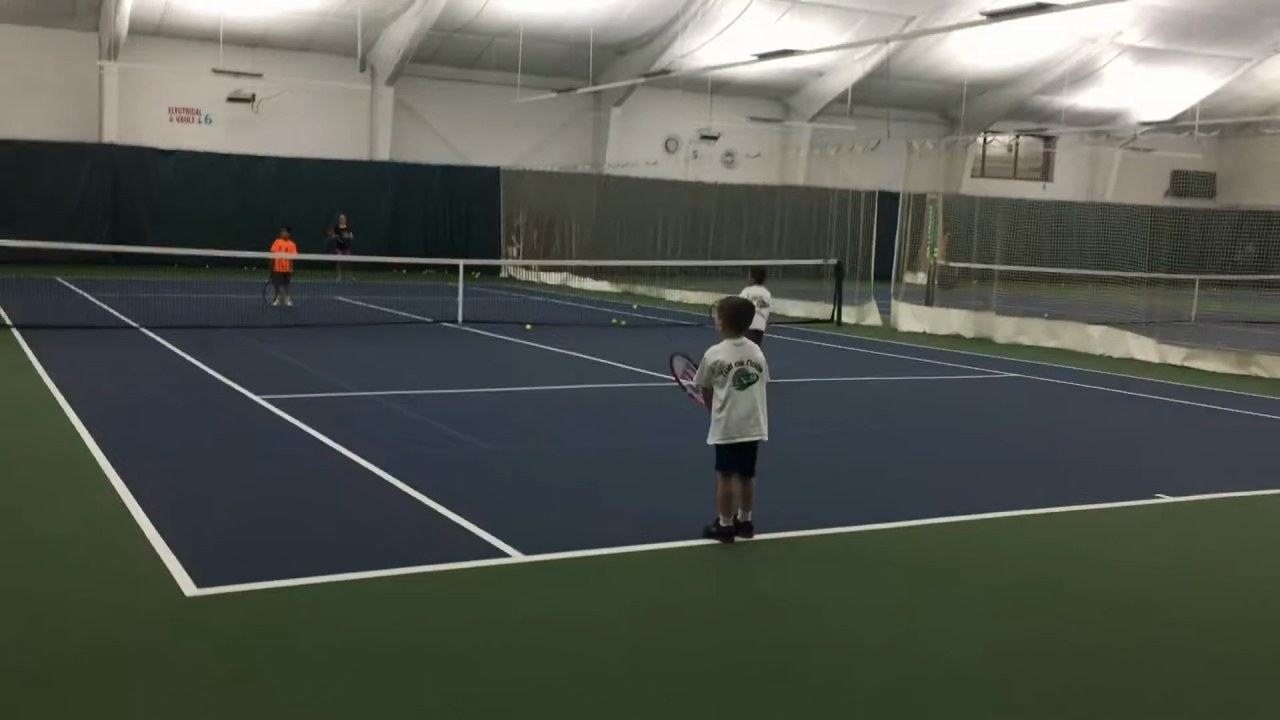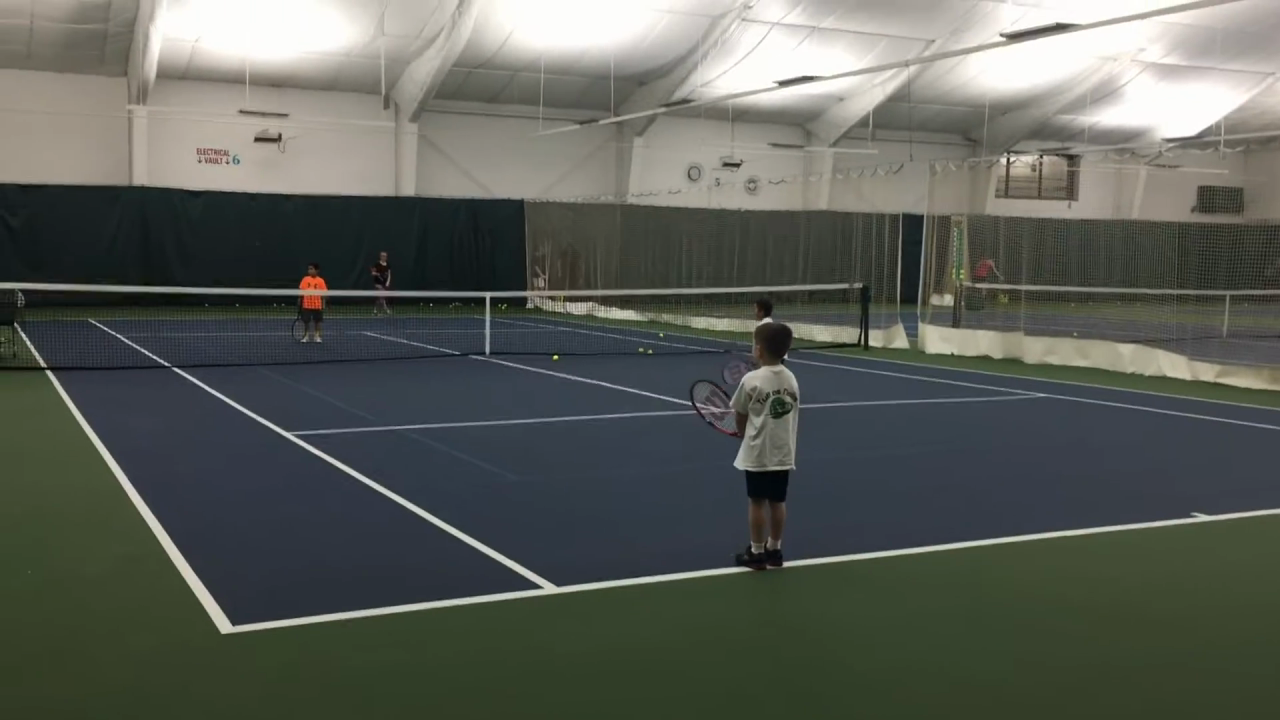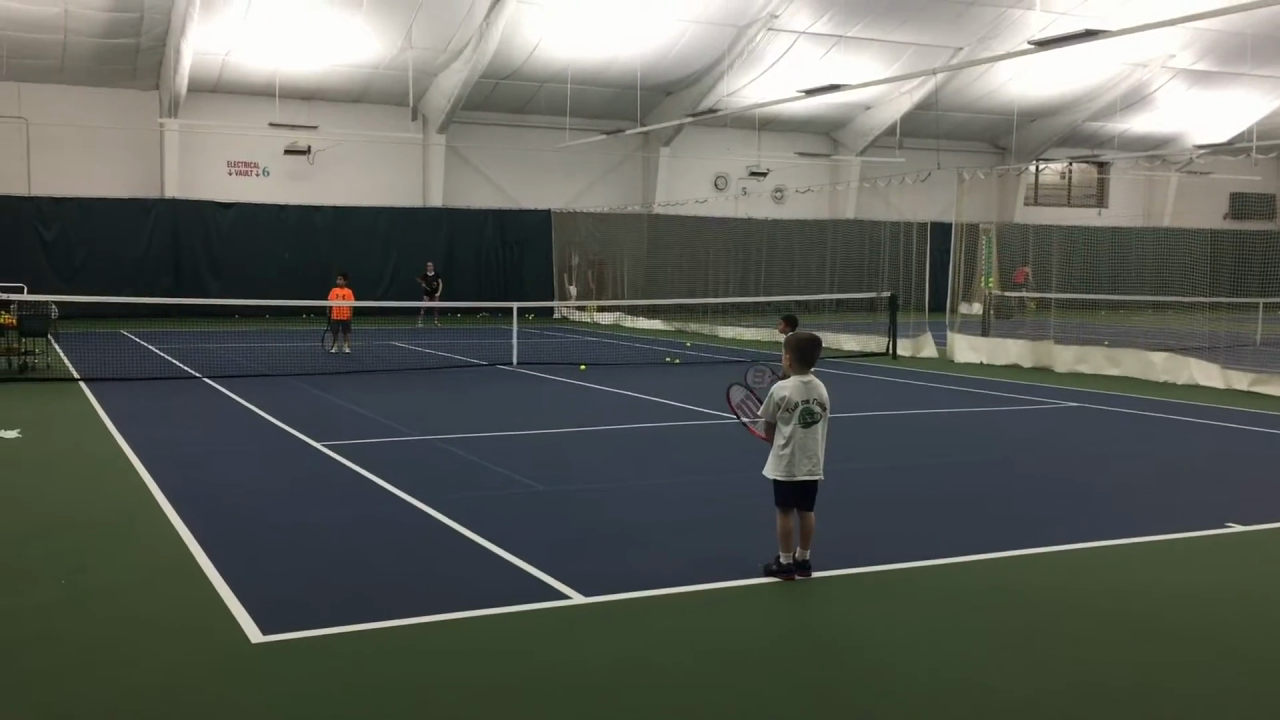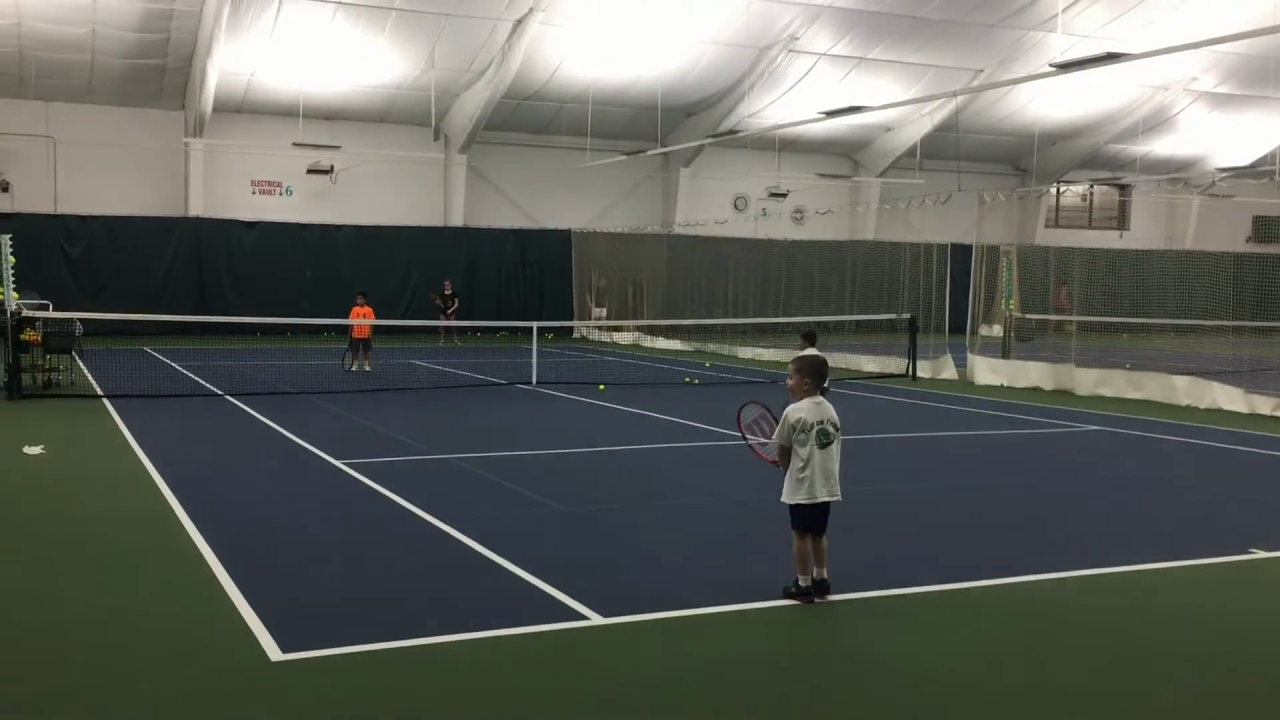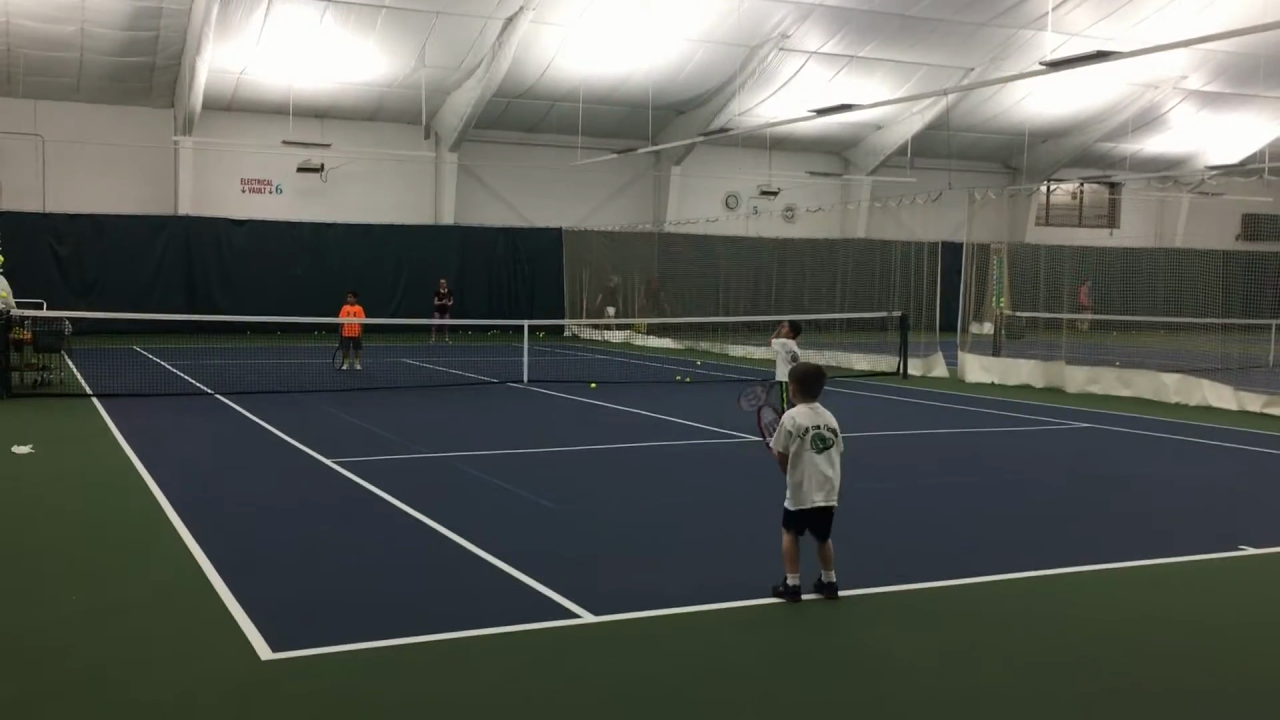
dt=1s
person 1, frame 1
left shoulder: (714, 354)
right shoulder: (757, 351)
left elbow: (706, 391)
right elbow: (761, 384)
left wrist: (714, 408)
left hip: (727, 426)
right hip: (752, 425)
left knee: (726, 476)
right knee: (746, 475)
left ankle: (725, 525)
right ankle: (745, 521)
person 1, frame 2
left shoulder: (752, 380)
right shoulder: (791, 379)
left elbow: (740, 416)
right elbow: (790, 413)
left wrist: (744, 435)
left hip: (757, 453)
right hip: (783, 453)
left knee: (757, 502)
right knee: (777, 502)
left ankle: (757, 553)
right ankle: (774, 549)
person 1, frame 3
left shoulder: (781, 389)
right shoulder: (821, 388)
left elbow: (769, 427)
right elbow: (819, 422)
left wrist: (775, 442)
right wrist: (808, 448)
left hip: (786, 463)
right hip: (812, 463)
left knee: (785, 512)
right knee: (806, 511)
left ankle: (785, 563)
right ankle: (803, 559)
person 1, frame 4
left shoulder: (794, 412)
right shoulder: (830, 410)
left elbow: (783, 452)
right elbow: (830, 446)
left wrist: (787, 468)
left hip: (803, 486)
right hip: (826, 485)
left knee: (801, 535)
right knee: (818, 534)
left ankle: (804, 586)
right ankle: (820, 579)
person 1, frame 5
left shoulder: (791, 418)
right shoulder: (830, 418)
left elbow: (782, 459)
right elbow: (837, 453)
left wrist: (790, 474)
left hip: (801, 491)
right hip: (828, 491)
left knee: (790, 533)
right knee: (823, 536)
left ankle: (792, 584)
right ankle: (829, 581)
